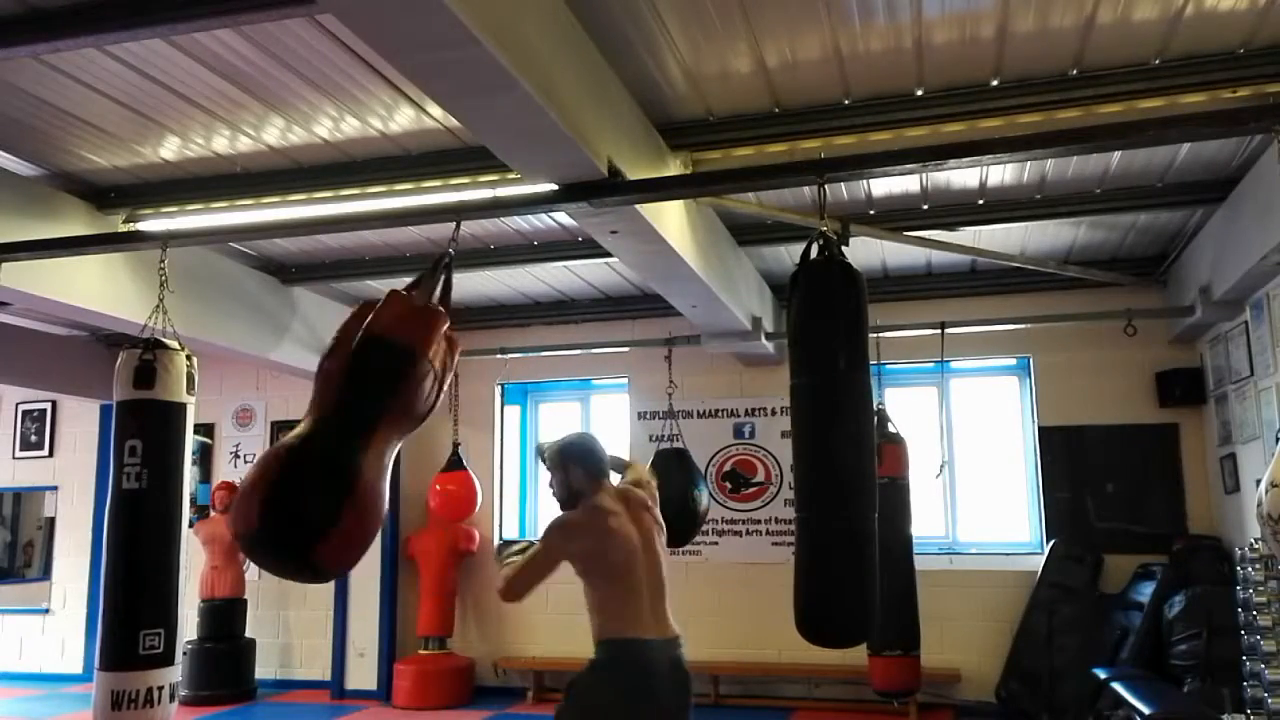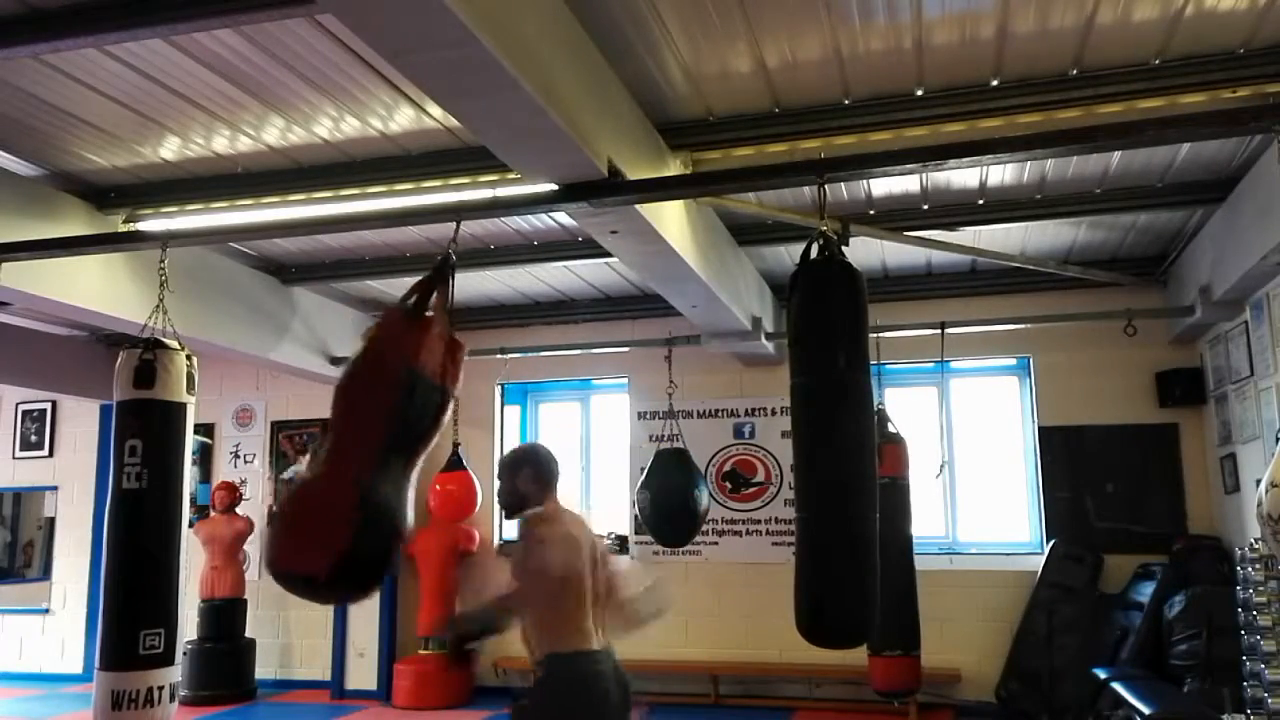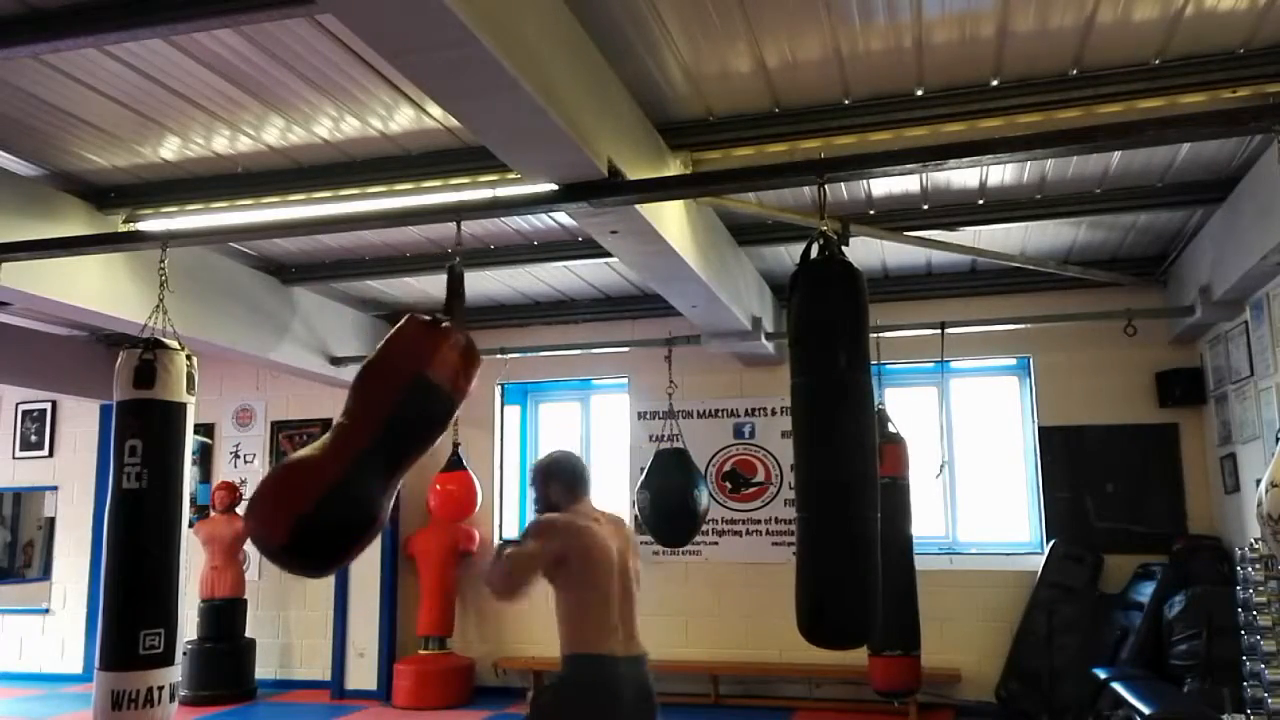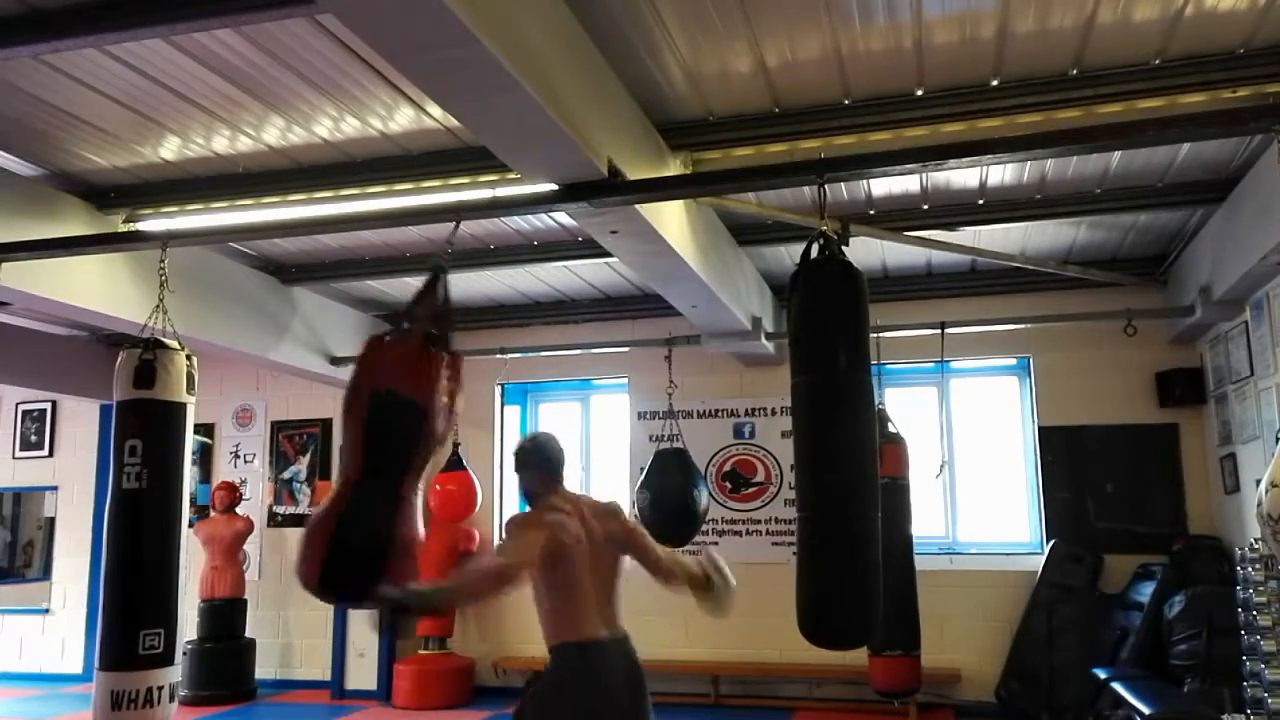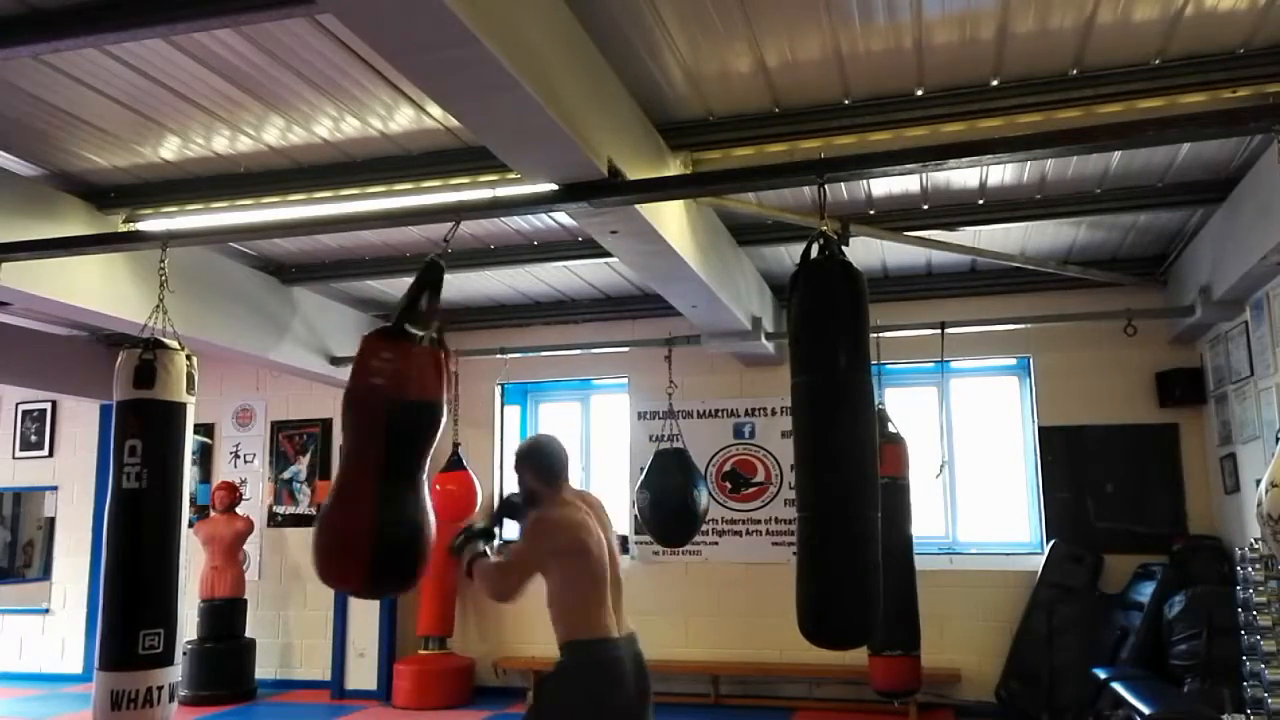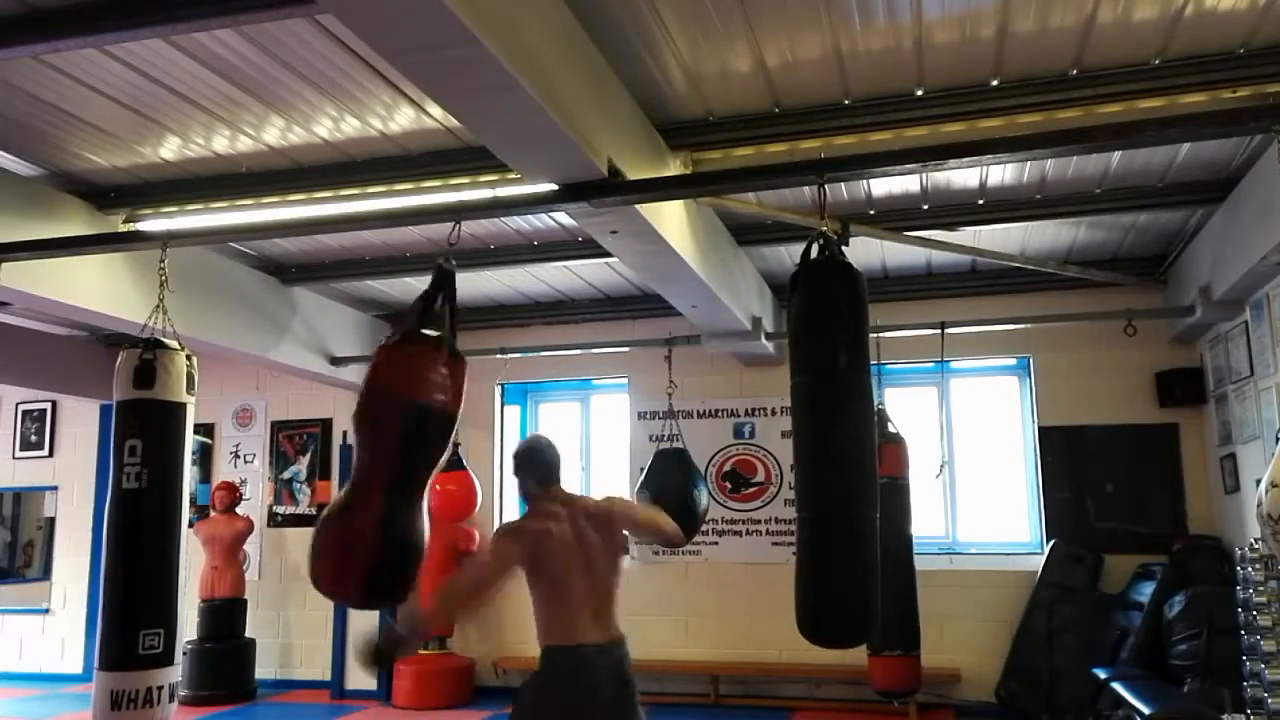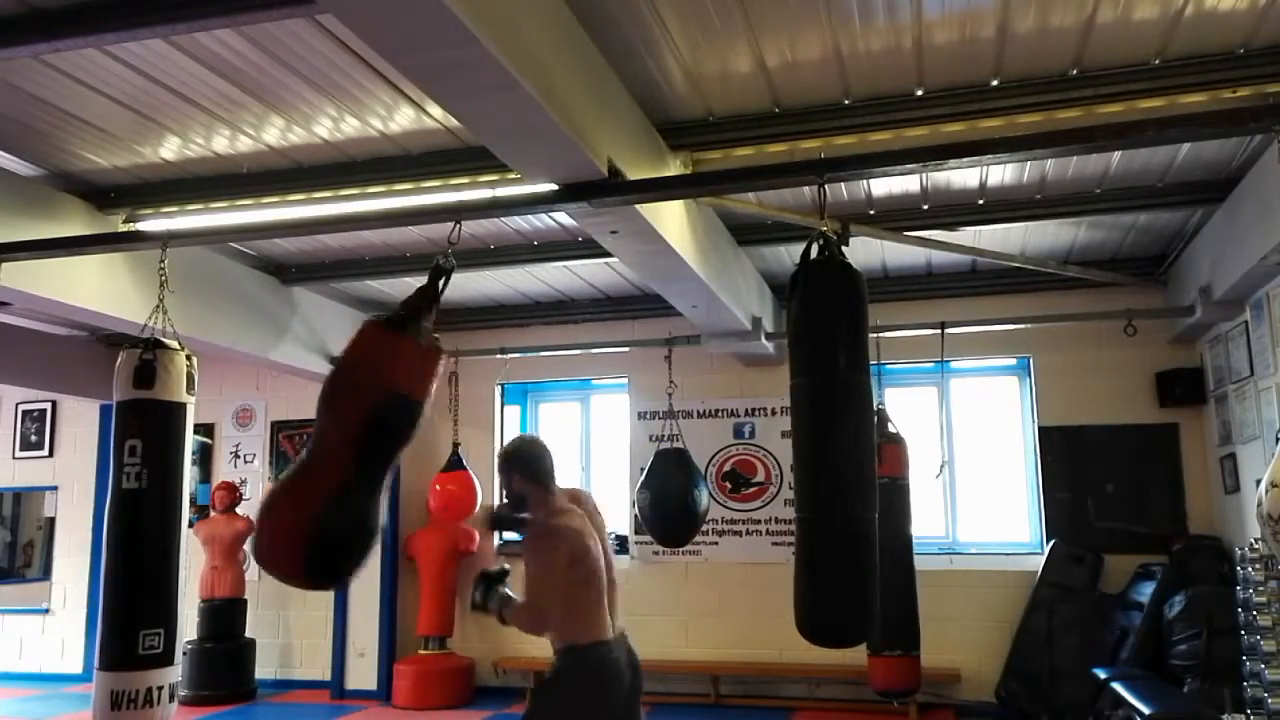
dt=0.3s
person 1, frame 1
left shoulder: (573, 526)
right shoulder: (642, 497)
left elbow: (509, 590)
right elbow: (636, 468)
left wrist: (515, 559)
left hip: (623, 665)
right hip: (669, 662)
person 1, frame 2
left shoulder: (539, 522)
right shoulder: (577, 528)
left elbow: (548, 573)
left wrist: (479, 619)
left hip: (572, 683)
right hip: (603, 675)
person 1, frame 3
left shoulder: (556, 528)
right shoulder: (619, 530)
left elbow: (503, 587)
left wrist: (508, 554)
left hip: (588, 680)
right hip: (636, 677)
person 1, frame 4
left shoulder: (537, 523)
right shoulder: (609, 514)
left elbow: (500, 572)
right elbow: (663, 566)
left wrist: (424, 597)
right wrist: (702, 575)
left hip: (579, 669)
right hip: (619, 661)
person 1, frame 5
left shoulder: (550, 522)
right shoulder: (589, 504)
left elbow: (501, 587)
left wrist: (474, 553)
left hip: (590, 665)
right hip: (627, 657)
person 1, frame 6
left shoulder: (523, 533)
right shoulder: (608, 511)
left elbow: (464, 590)
right elbow: (670, 533)
left wrist: (400, 636)
left hip: (566, 668)
right hip: (614, 662)
person 1, frame 7
left shoulder: (549, 533)
right shoulder: (581, 501)
left elbow: (536, 617)
left wrist: (496, 596)
left hip: (586, 669)
right hip: (619, 660)
